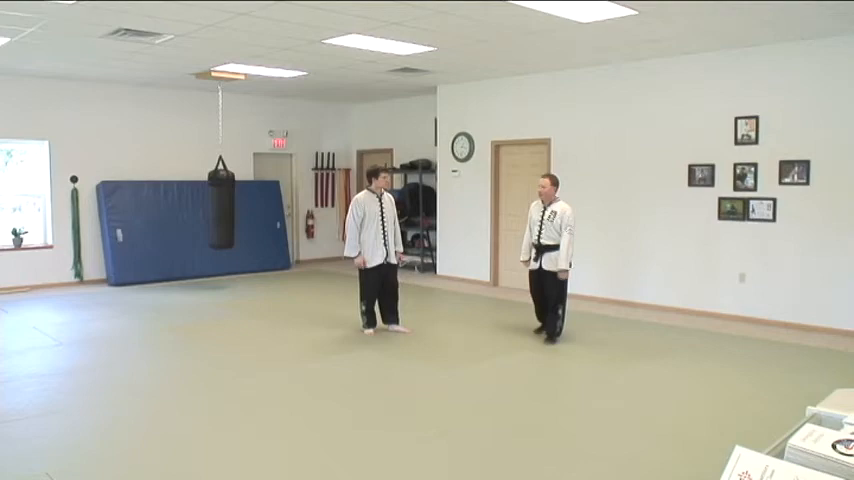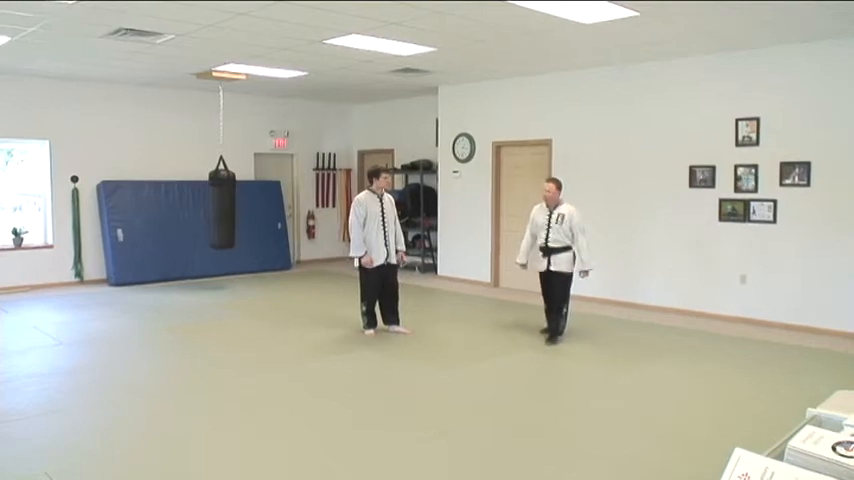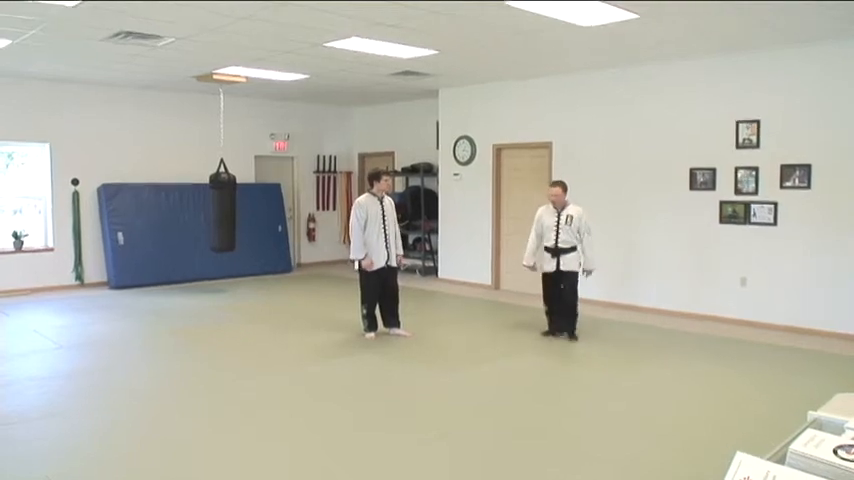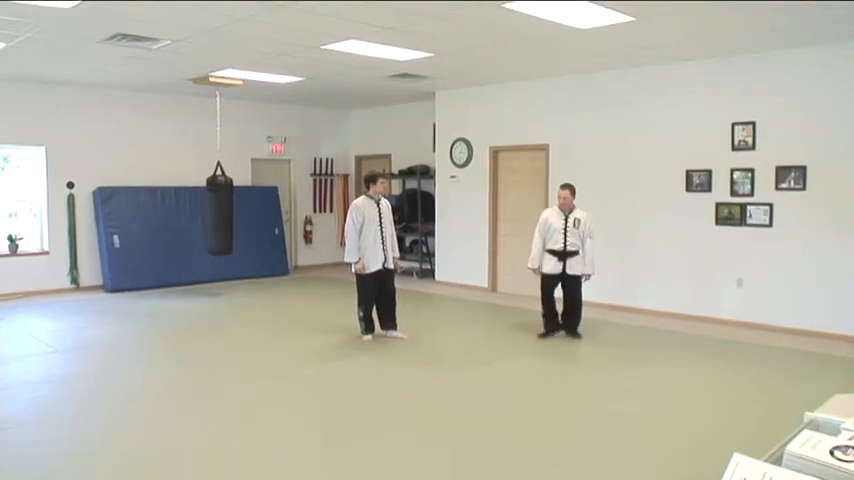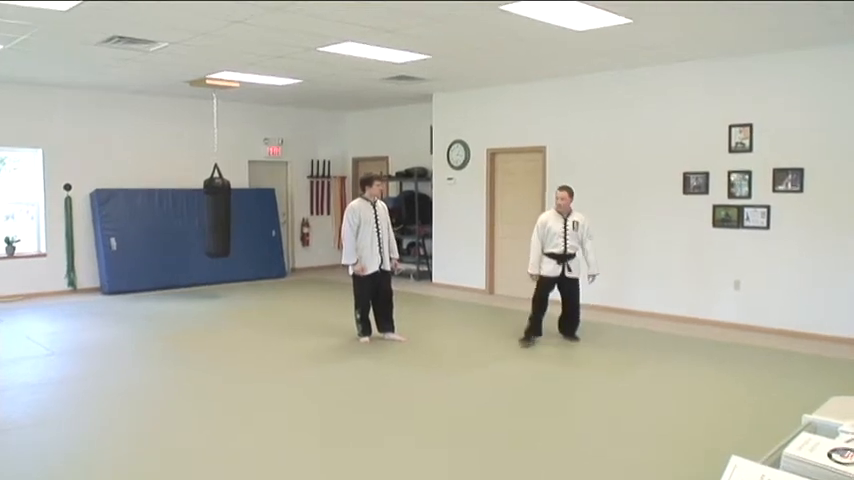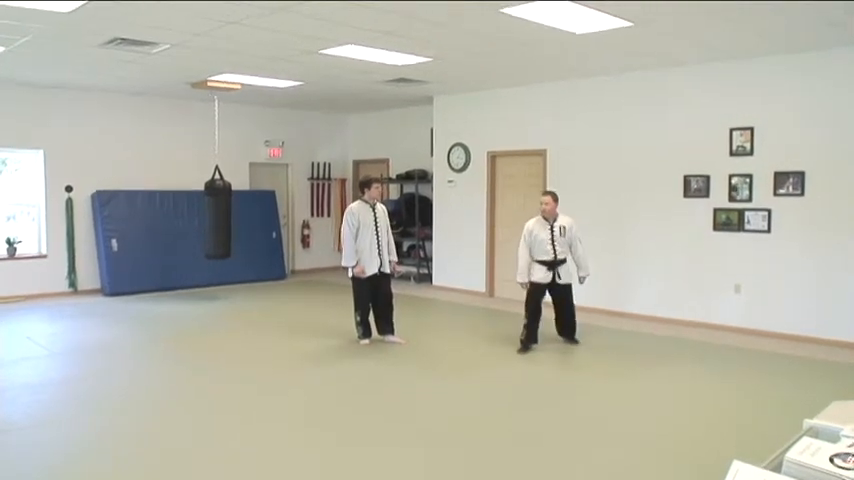
dt=0.3s
person 1, frame 1
left shoulder: (389, 199)
right shoulder: (360, 200)
right elbow: (352, 227)
left wrist: (398, 249)
right wrist: (356, 254)
left hip: (389, 254)
right hip: (369, 256)
left knee: (391, 289)
right knee: (369, 292)
left ankle: (392, 322)
right ankle: (369, 324)
person 1, frame 2
left shoulder: (389, 199)
right shoulder: (361, 200)
left elbow: (395, 224)
right elbow: (356, 228)
left wrist: (400, 248)
right wrist: (362, 254)
left hip: (389, 255)
right hip: (370, 256)
left knee: (391, 290)
right knee: (369, 292)
left ankle: (392, 322)
right ankle: (369, 324)
person 1, frame 3
left shoulder: (389, 202)
right shoulder: (362, 203)
right elbow: (356, 231)
left wrist: (398, 252)
right wrist: (362, 256)
left hip: (389, 258)
right hip: (371, 258)
left knee: (391, 292)
right knee: (370, 295)
left ankle: (393, 325)
right ankle: (370, 328)
person 1, frame 4
left shoulder: (386, 204)
right shoulder: (358, 205)
right elbow: (351, 234)
left wrist: (395, 255)
right wrist: (355, 260)
left hip: (386, 260)
right hip: (367, 261)
left knee: (388, 295)
right knee: (367, 298)
left ankle: (390, 327)
right ankle: (367, 330)
person 1, frame 5
left shoulder: (382, 206)
right shoulder: (354, 208)
left elbow: (388, 232)
right elbow: (348, 236)
left wrist: (393, 256)
right wrist: (354, 261)
left hip: (382, 262)
right hip: (364, 263)
left knee: (385, 297)
right knee: (363, 300)
left ankle: (387, 330)
right ankle: (364, 332)
person 1, frame 6
left shoulder: (382, 209)
right shoulder: (353, 210)
left elbow: (388, 235)
right elbow: (348, 238)
left wrist: (392, 259)
right wrist: (354, 263)
left hip: (382, 264)
right hip: (363, 265)
left knee: (385, 299)
right knee: (362, 302)
left ankle: (387, 332)
right ankle: (364, 334)
person 2, frame 1
left shoulder: (564, 210)
right shoulder: (534, 207)
left elbow: (567, 238)
right elbow: (529, 232)
left wrist: (563, 265)
right wrist: (525, 255)
left hip: (554, 258)
right hip: (537, 256)
left knee: (555, 297)
right knee: (537, 294)
left ankle: (553, 332)
right ankle: (546, 323)
person 2, frame 2
left shoulder: (570, 212)
right shoulder: (537, 210)
left elbow: (580, 238)
right elbow: (530, 235)
left wrist: (584, 264)
right wrist: (523, 257)
left hip: (562, 259)
right hip: (544, 258)
left knee: (560, 297)
right knee: (548, 296)
left ankle: (555, 332)
right ankle: (552, 325)
person 2, frame 3
left shoulder: (577, 212)
right shoulder: (542, 212)
left elbow: (585, 238)
right elbow: (535, 236)
left wrist: (588, 263)
right wrist: (530, 259)
left hip: (569, 258)
right hip: (549, 259)
left knee: (569, 295)
right knee: (551, 296)
left ankle: (570, 329)
right ankle: (555, 327)
person 2, frame 4
left shoulder: (582, 217)
right shoulder: (548, 214)
left elbow: (587, 244)
right elbow: (539, 239)
left wrist: (587, 268)
right wrist: (535, 262)
left hip: (572, 263)
right hip: (551, 261)
left knee: (574, 299)
right knee: (547, 296)
left ankle: (571, 328)
right ankle: (551, 327)
person 2, frame 5
left shoulder: (580, 219)
right shoulder: (545, 218)
left elbow: (587, 245)
right elbow: (536, 243)
left wrist: (592, 268)
right wrist: (533, 268)
left hip: (570, 266)
right hip: (549, 264)
left knee: (572, 302)
right knee: (540, 299)
left ankle: (568, 331)
right ankle: (531, 333)
person 2, frame 6
left shoulder: (567, 223)
right shoulder: (531, 225)
left elbow: (576, 248)
right elbow: (524, 251)
left wrist: (582, 270)
right wrist: (523, 276)
left hip: (561, 271)
right hip: (539, 272)
left knee: (566, 306)
right knee: (532, 307)
left ankle: (568, 334)
right ankle: (527, 341)
